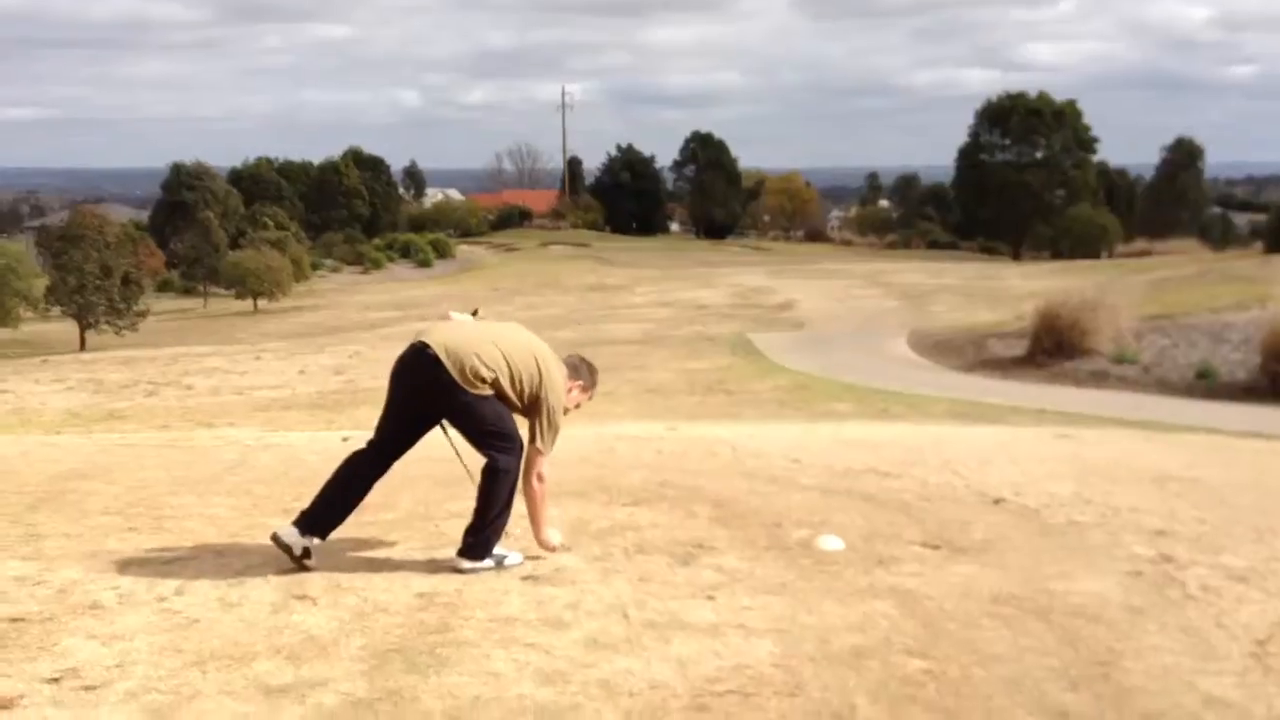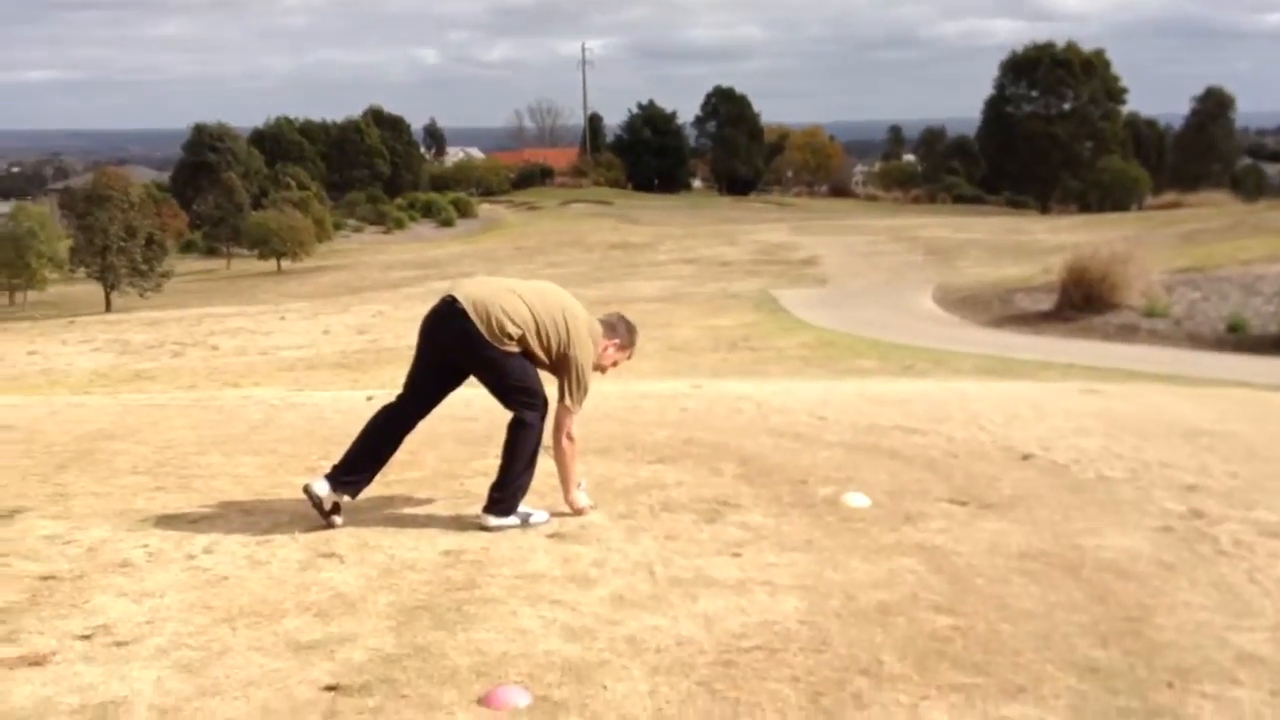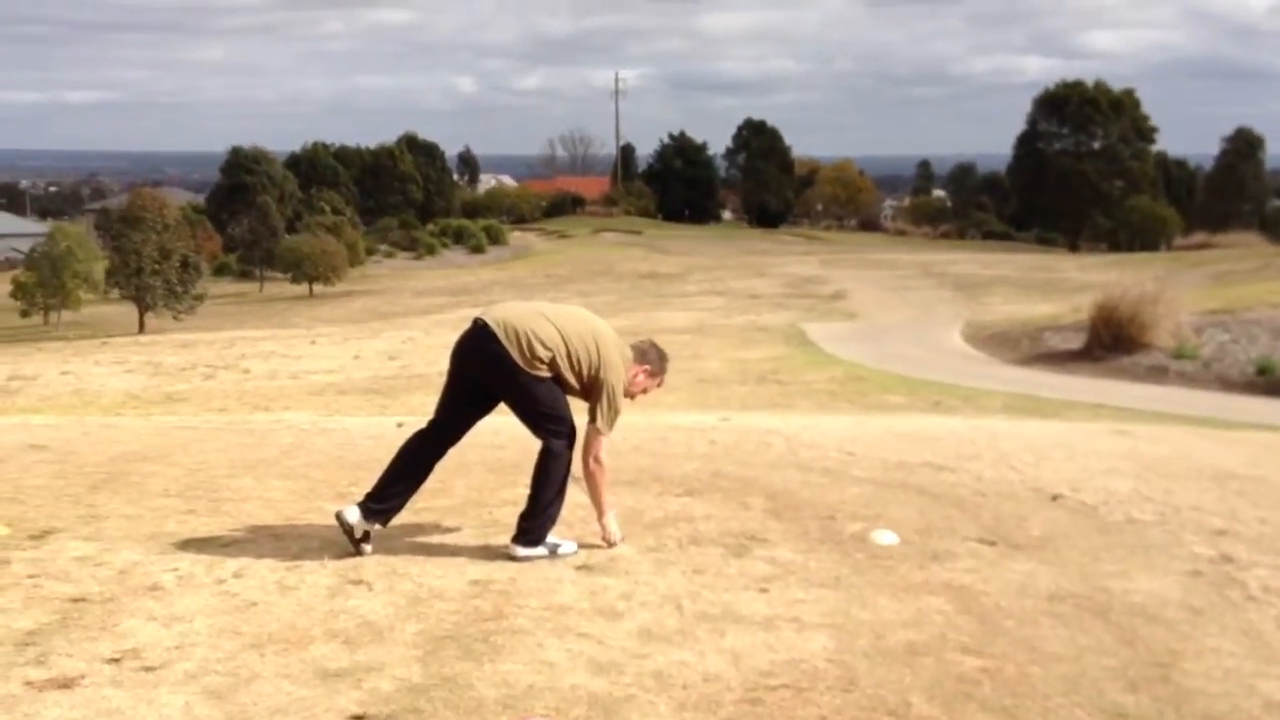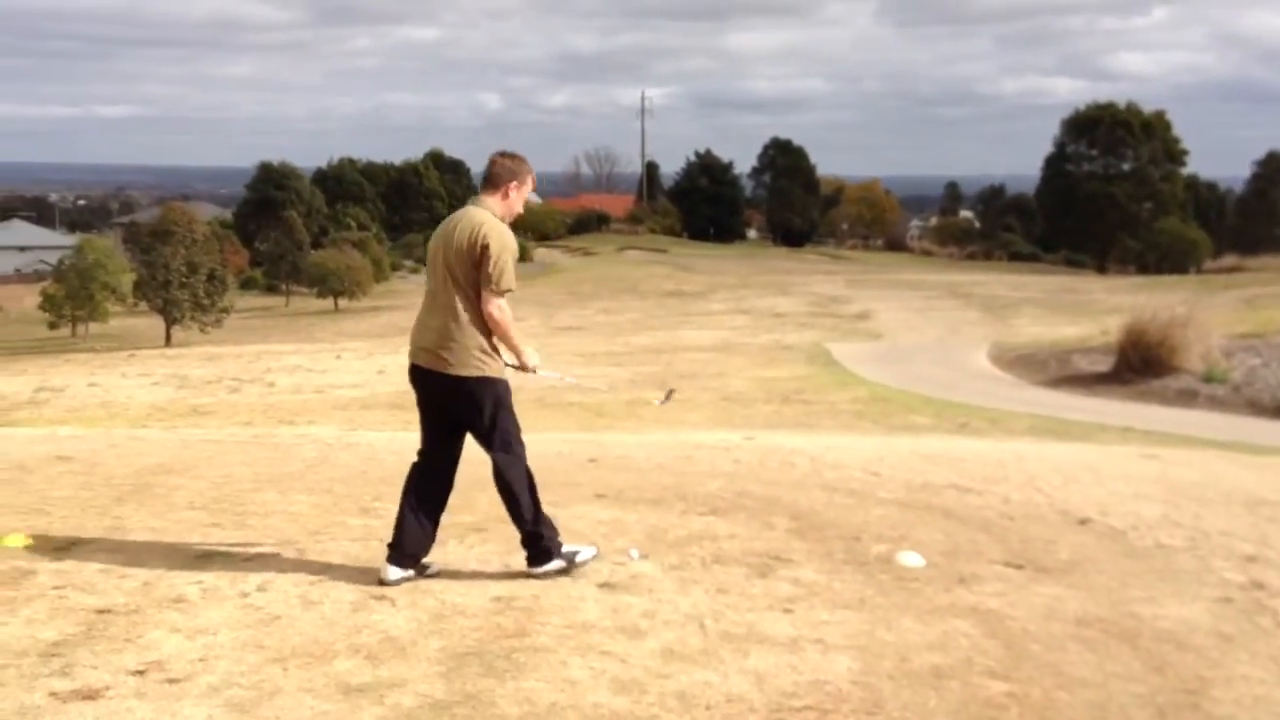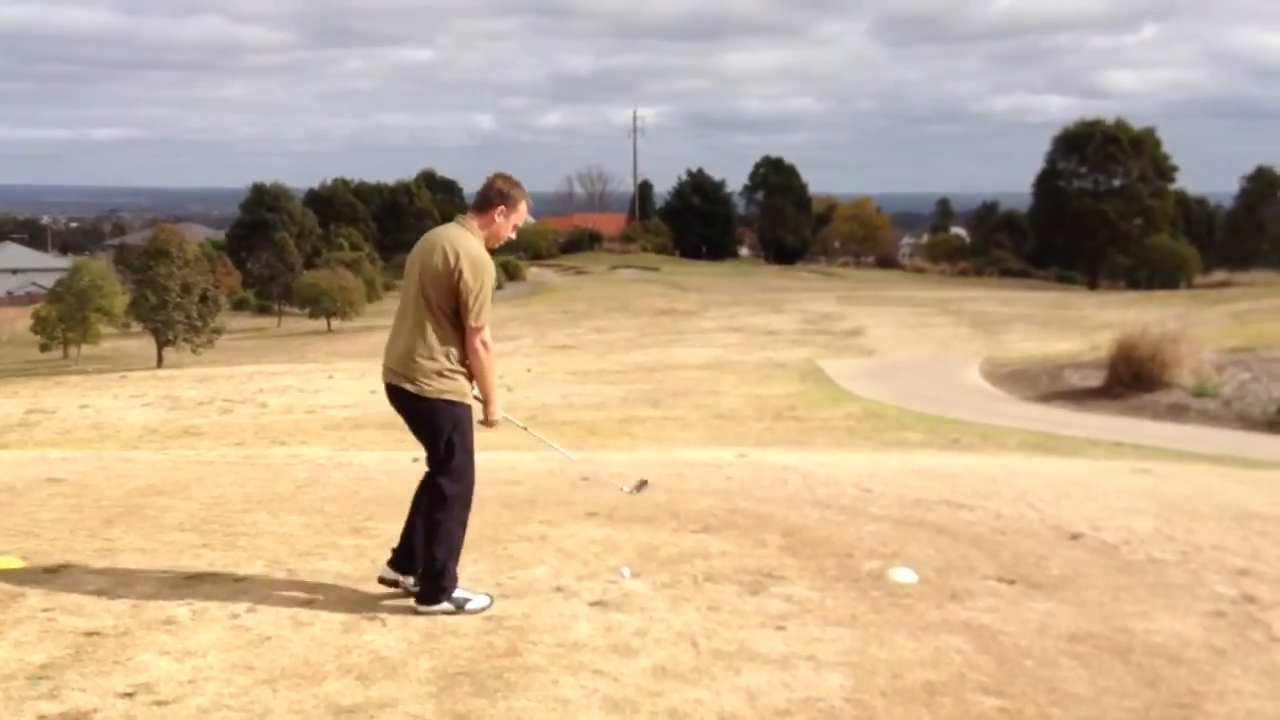
dt=1s
person 1, frame 1
left shoulder: (515, 333)
right shoulder: (553, 387)
left elbow: (454, 318)
right elbow: (535, 473)
right wrist: (542, 531)
left hip: (418, 354)
right hip: (460, 373)
left knee: (380, 451)
right knee: (507, 452)
left ankle: (303, 532)
right ankle: (477, 552)
person 1, frame 2
left shoulder: (573, 319)
right shoulder: (583, 346)
right elbow: (564, 433)
right wrist: (572, 492)
left hip: (450, 308)
right hip: (484, 326)
left knee: (409, 405)
right knee: (531, 409)
left ankle: (334, 487)
right ankle: (502, 509)
person 1, frame 3
left shoulder: (605, 345)
right shoulder: (614, 371)
right elbow: (593, 456)
right wrist: (605, 515)
left hip: (482, 334)
right hip: (517, 352)
left knee: (440, 432)
right knee: (560, 438)
left ankle: (366, 514)
right ankle: (531, 539)
person 1, frame 4
left shoulder: (447, 226)
right shoulder: (495, 234)
right elbow: (492, 308)
left wrist: (501, 347)
right wrist: (522, 353)
left hip: (425, 361)
right hip: (469, 365)
left knee: (434, 460)
right knee: (508, 455)
left ankle: (402, 559)
right ankle: (545, 552)
person 1, frame 5
left shoulder: (433, 239)
right shoulder: (475, 258)
right elbow: (478, 342)
left wrist: (470, 382)
right wrist: (491, 400)
left hip: (402, 376)
right hip: (436, 385)
left knee: (441, 476)
right knee: (453, 486)
left ankle: (405, 565)
right ankle: (437, 591)
